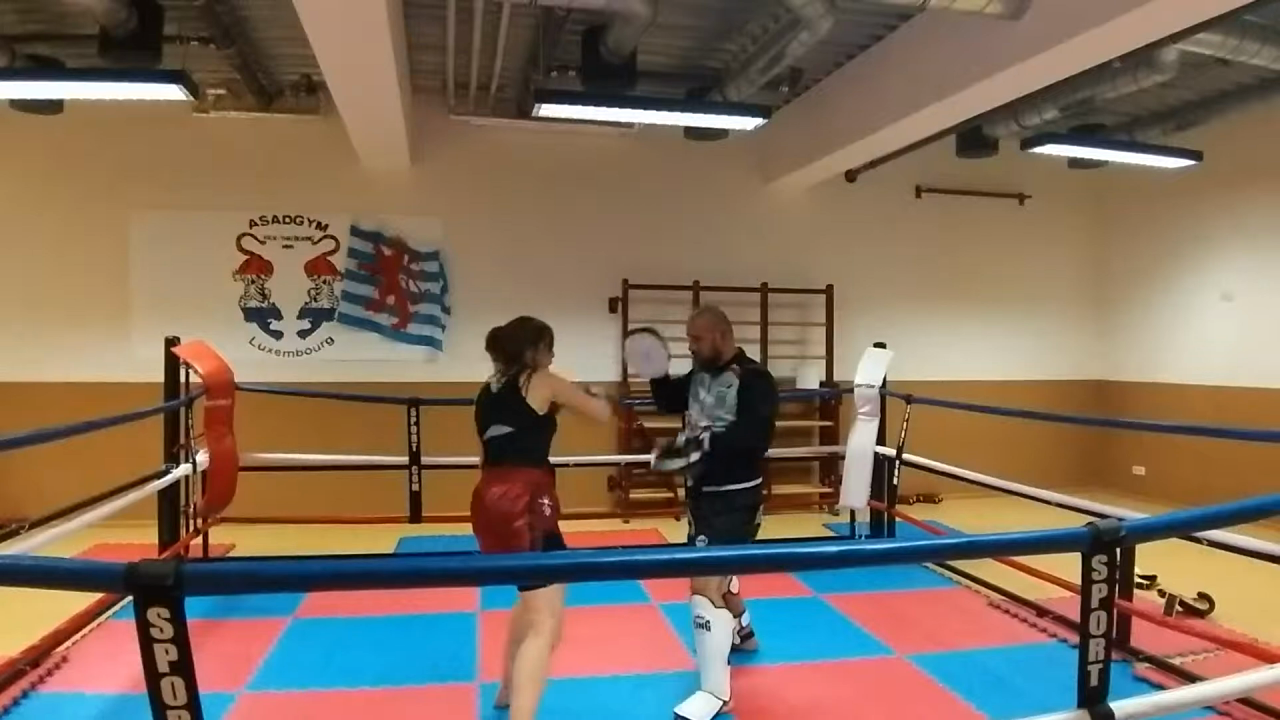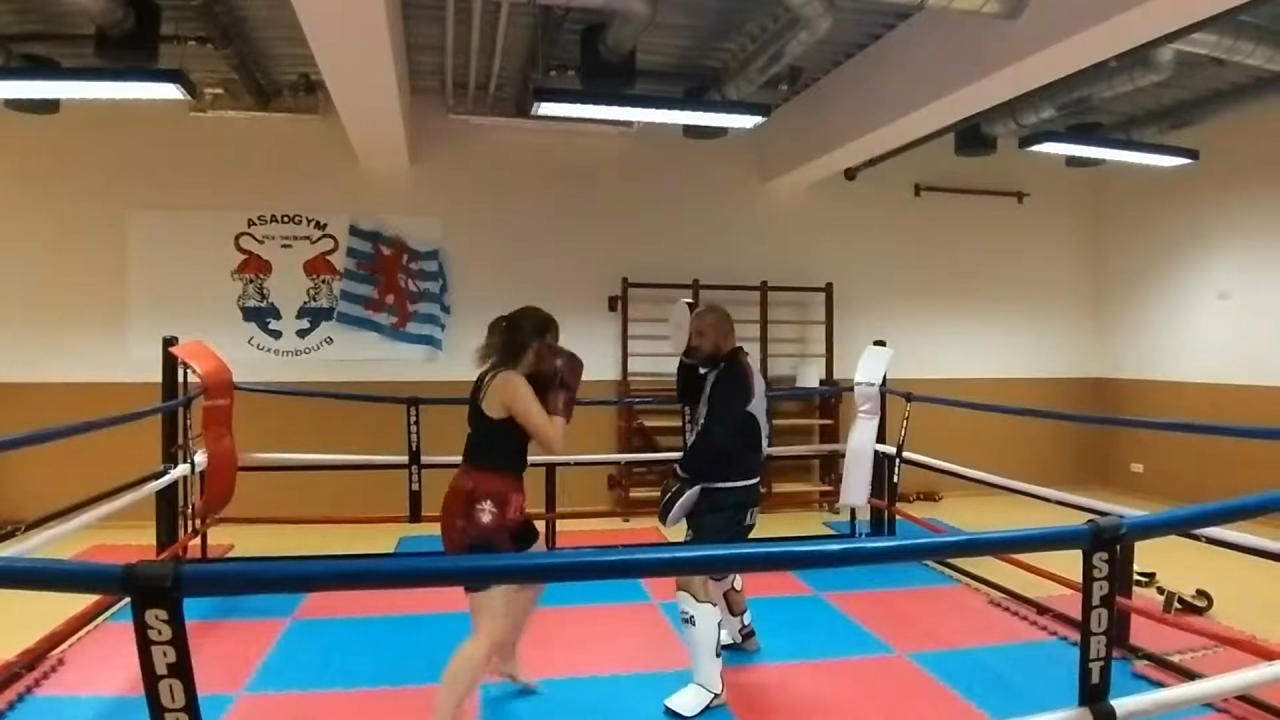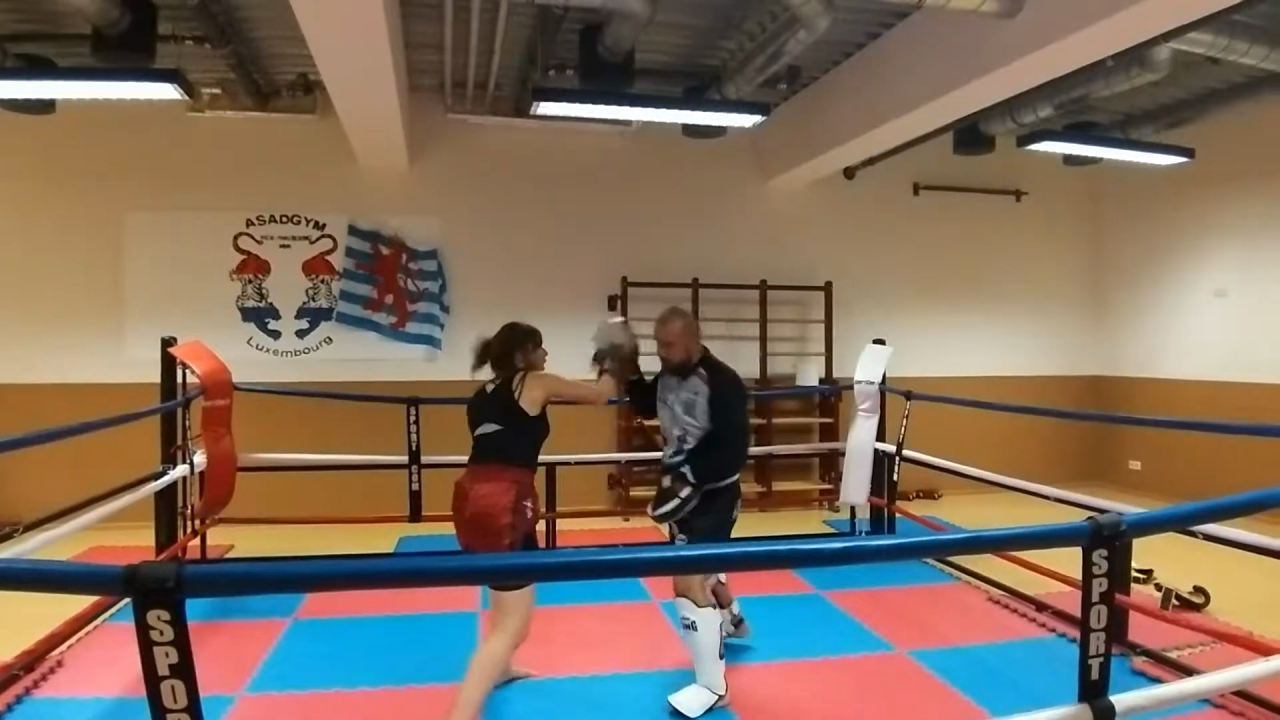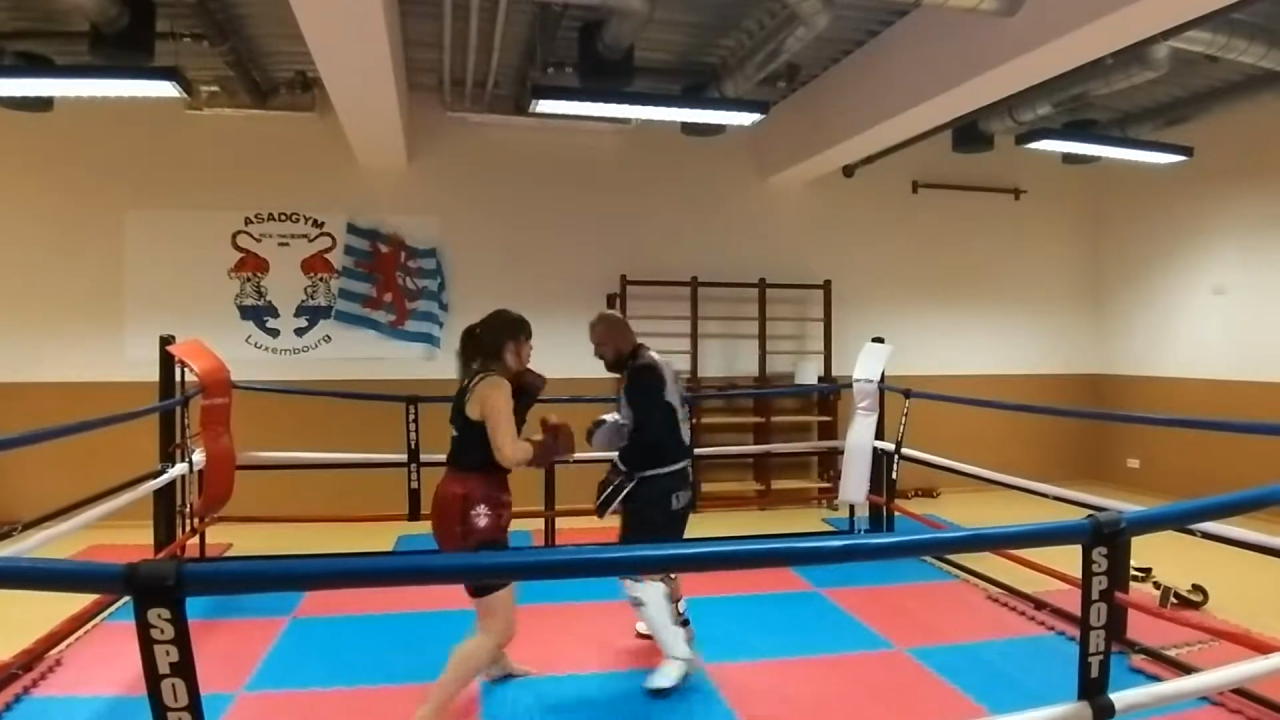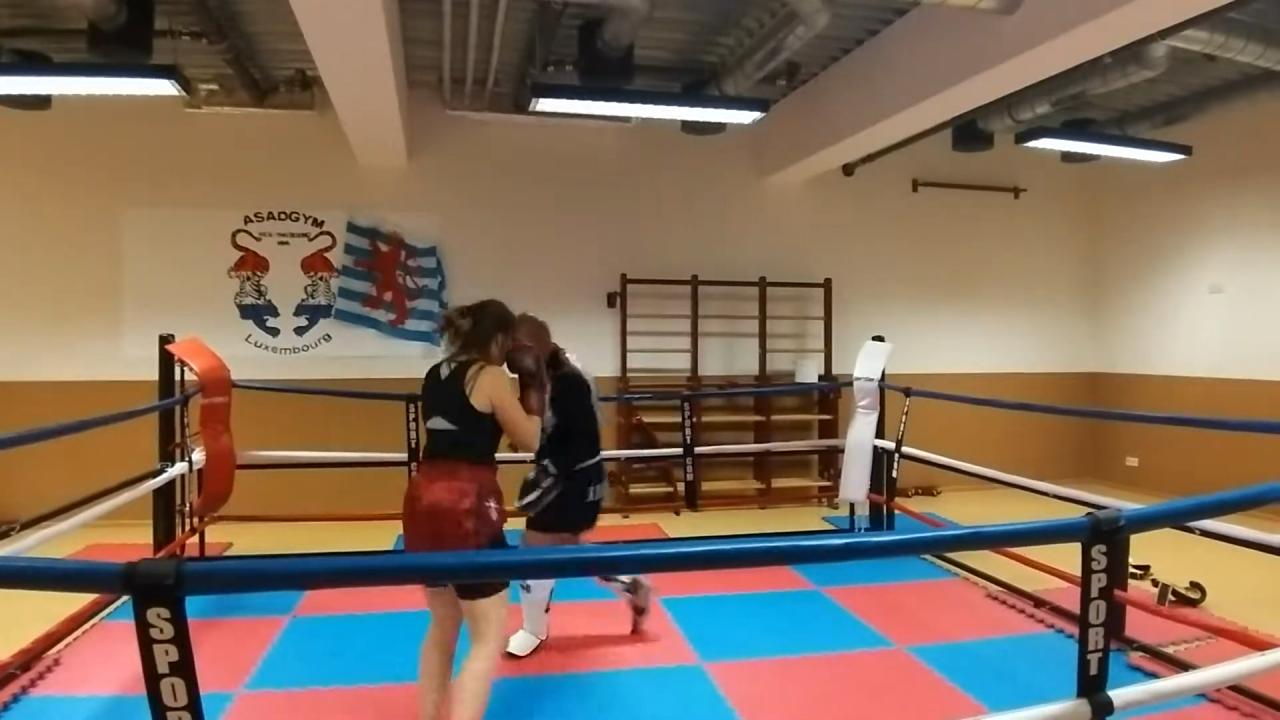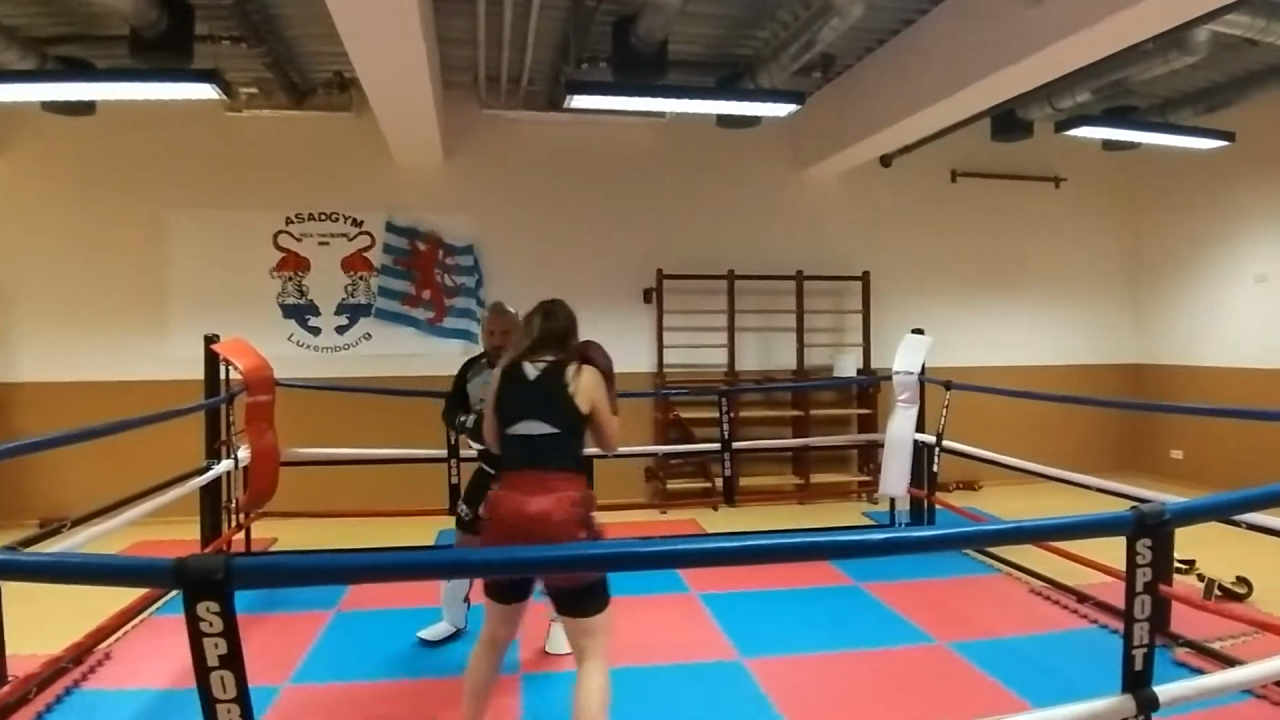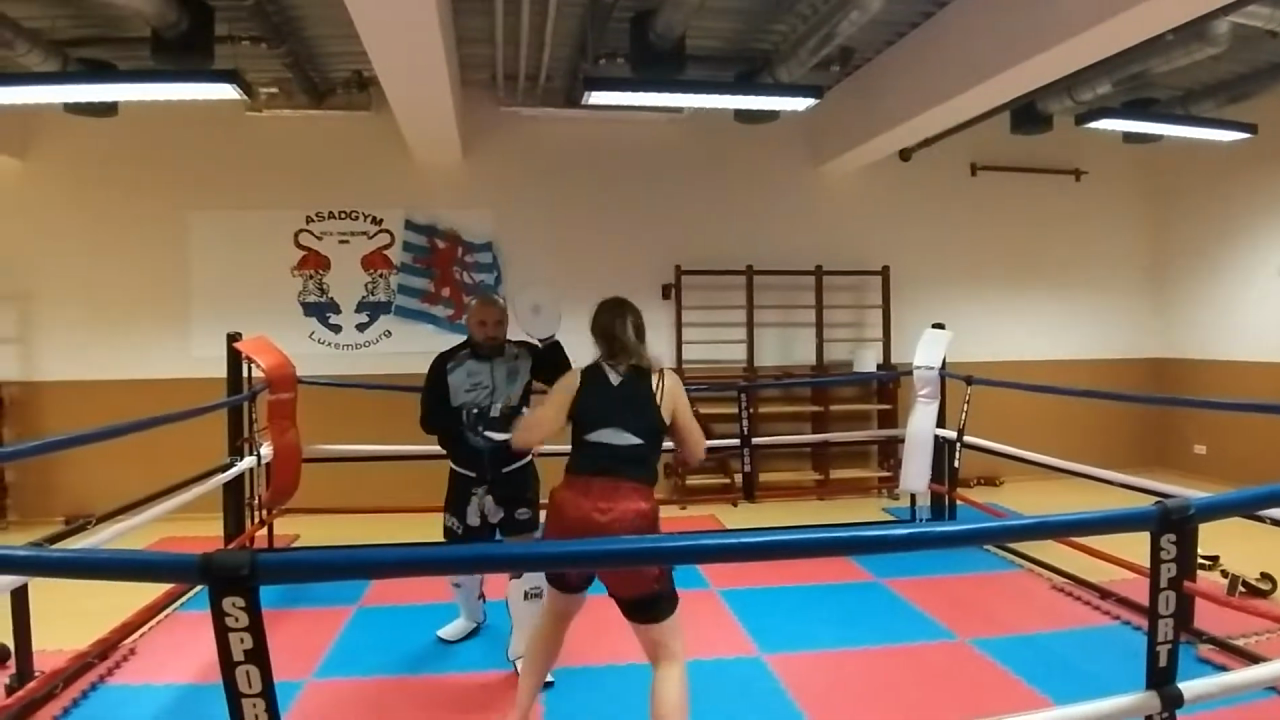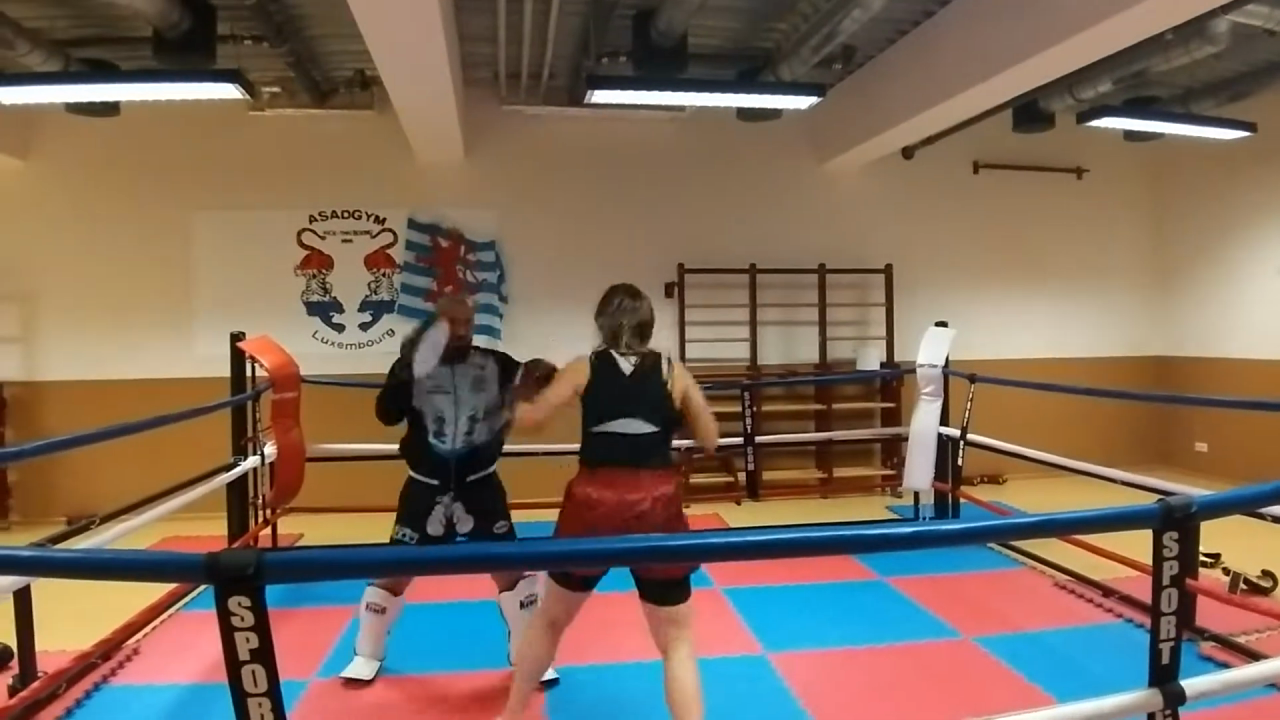
dt=0.4s
person 1, frame 1
left shoulder: (487, 394)
right shoulder: (540, 382)
right elbow: (601, 413)
right wrist: (591, 398)
left hip: (490, 501)
right hip: (525, 503)
left knee: (535, 596)
right knee: (545, 628)
person 1, frame 2
left shoulder: (498, 378)
right shoulder: (511, 382)
left elbow: (512, 429)
right elbow: (554, 442)
left wrist: (545, 384)
right wrist: (561, 393)
left hip: (496, 502)
right hip: (481, 507)
right knee: (489, 633)
left ankle: (505, 661)
person 1, frame 3
left shoulder: (481, 396)
right shoulder: (535, 383)
right elbow: (599, 393)
right wrist: (614, 374)
left hip: (474, 497)
right hip: (506, 503)
left knee: (513, 594)
right knee: (511, 626)
left ankle: (499, 668)
person 1, frame 4
left shoulder: (475, 382)
right shoulder: (496, 386)
right elbow: (508, 454)
left wrist: (523, 395)
right wrist: (547, 446)
left hip: (462, 500)
right hip: (475, 506)
left knee: (498, 594)
right knee: (496, 629)
left ankle: (497, 664)
person 1, frame 5
left shoulder: (436, 375)
right shoulder: (490, 377)
right elbow: (528, 441)
right wrist: (534, 390)
left hip: (426, 498)
right hip: (468, 505)
left knee: (445, 621)
right knee: (489, 640)
person 1, frame 6
left shoulder: (502, 377)
right shoulder: (584, 377)
right elbow: (610, 443)
left hip: (509, 509)
right hip: (564, 514)
left knee: (495, 635)
right knee: (592, 656)
person 1, frame 7
left shoulder: (577, 380)
right shoulder: (665, 384)
left elbow: (523, 438)
right elbow: (695, 454)
left hip: (573, 514)
right hip: (631, 522)
left knee: (555, 616)
right knee: (668, 657)
person 1, frame 8
left shoulder: (586, 368)
right shoulder: (672, 371)
left elbow: (527, 419)
right elbow: (709, 441)
left wrist: (521, 401)
left hip: (592, 505)
right hip: (654, 509)
left knee: (550, 618)
right knee: (677, 646)
person 2, frame 1
left shoulder: (754, 379)
right shoulder: (700, 374)
left elbow: (755, 436)
right elbow: (669, 403)
left wrist: (699, 444)
right wrist: (657, 373)
left hip: (734, 497)
right hip: (704, 492)
left knee: (705, 585)
right knee: (716, 571)
right ankle: (741, 633)
person 2, frame 2
left shoulder: (735, 375)
right shoulder: (728, 371)
left elbow: (716, 436)
right elbow: (690, 399)
left wrist: (681, 473)
right wrist: (688, 358)
left hip: (728, 494)
right hip: (722, 489)
left knee: (692, 579)
left ankle: (708, 685)
right ankle: (741, 632)
person 2, frame 3
left shoulder: (722, 382)
right shoulder: (669, 374)
left elbow: (733, 446)
right elbow: (647, 405)
left wrist: (686, 476)
right wrist: (625, 375)
left hip: (712, 494)
right hip: (689, 490)
left knee: (688, 582)
left ankle: (712, 685)
right ankle: (732, 620)
person 2, frame 4
left shoulder: (642, 372)
right shoulder: (648, 367)
left elbow: (651, 432)
left wrist: (621, 468)
right wrist: (615, 427)
left hip: (660, 482)
right hip: (661, 478)
left ankle: (677, 653)
right ankle: (676, 621)
person 2, frame 5
left shoulder: (566, 380)
right shoulder: (551, 373)
left elbow: (583, 436)
left wrist: (549, 470)
left hip: (574, 478)
right hip: (576, 475)
left knee: (535, 547)
right knee: (568, 544)
left ankle: (533, 630)
right ankle: (633, 588)
person 2, frame 6
right shoulder: (472, 370)
right elbow: (451, 412)
right wrist: (468, 422)
right hip: (489, 471)
right knee: (465, 544)
left ankle: (560, 623)
right ankle: (453, 620)
person 2, frame 7
left shoulder: (524, 356)
right shoulder: (446, 365)
left elbow: (566, 382)
right elbow: (430, 421)
left wrist: (549, 340)
right wrist: (472, 418)
left hip: (515, 472)
right hip: (467, 476)
left ankle: (524, 651)
right ankle: (471, 615)
person 2, frame 8
left shoulder: (492, 363)
right shoulder: (415, 363)
left elbow: (540, 378)
right elbow: (387, 414)
left wrist: (528, 379)
right wrist: (407, 374)
left hip: (478, 482)
right hip: (426, 486)
left knee: (509, 565)
right knee: (395, 572)
right ankle: (368, 653)
